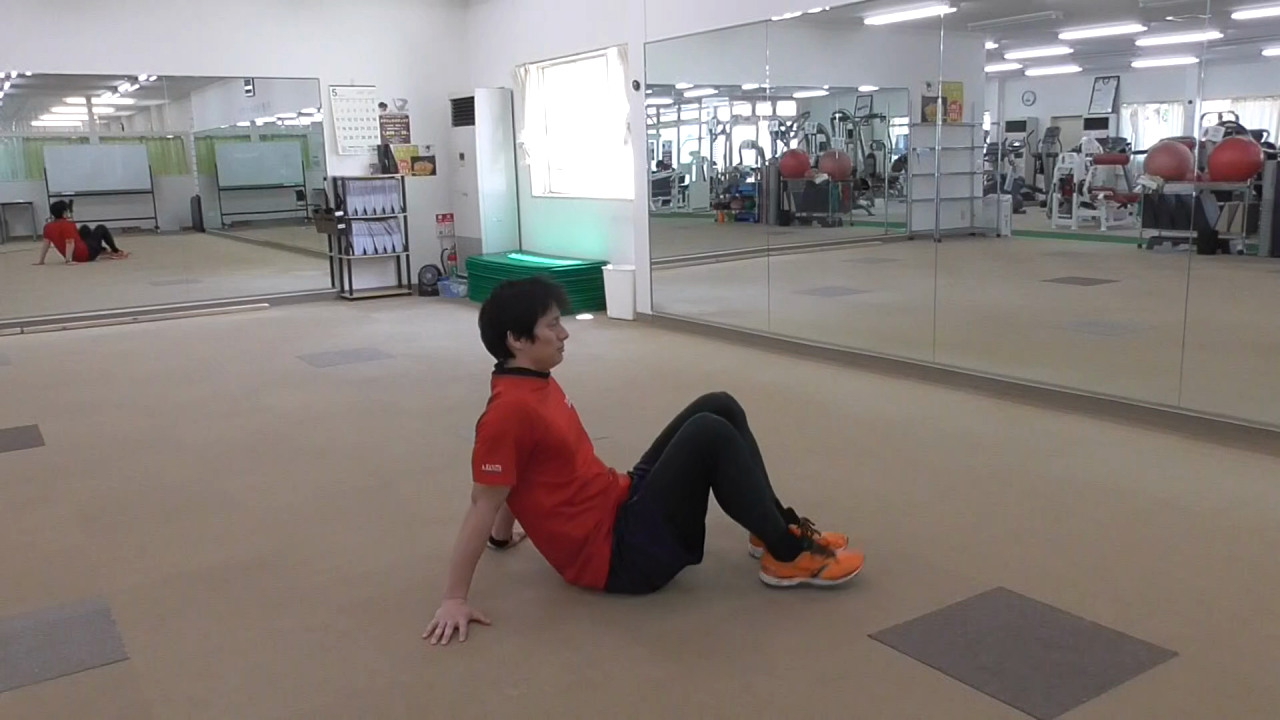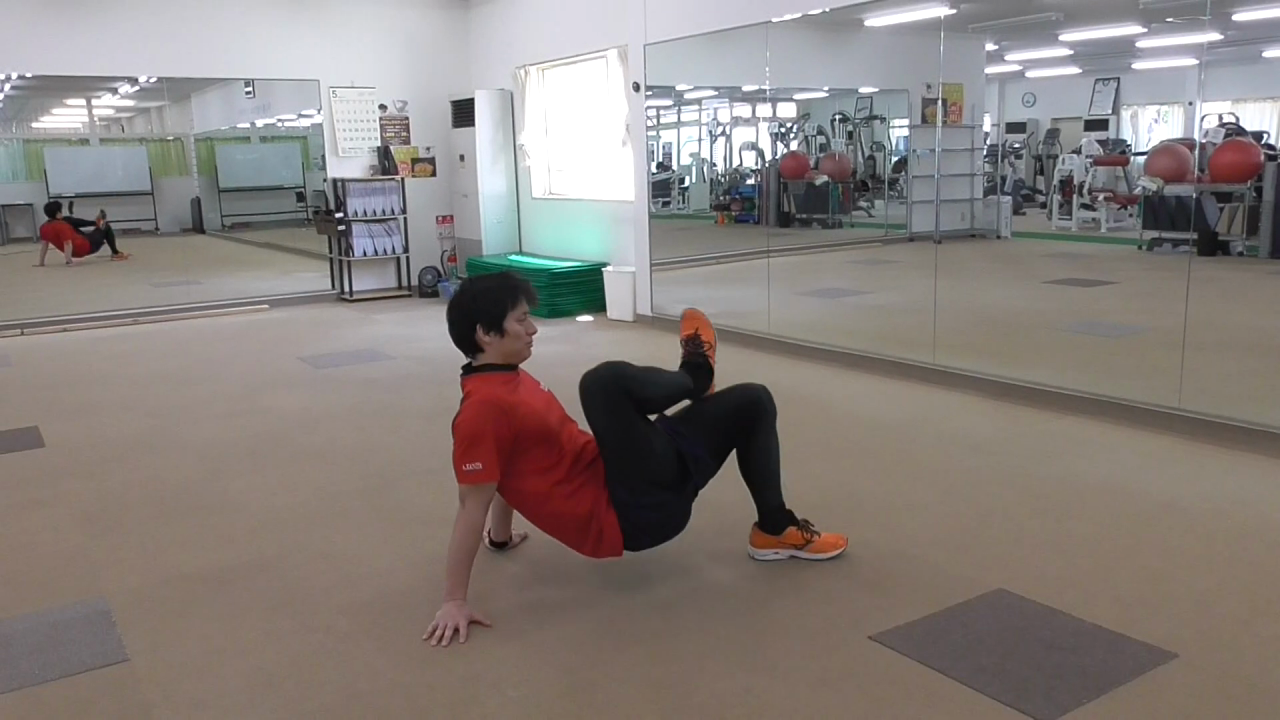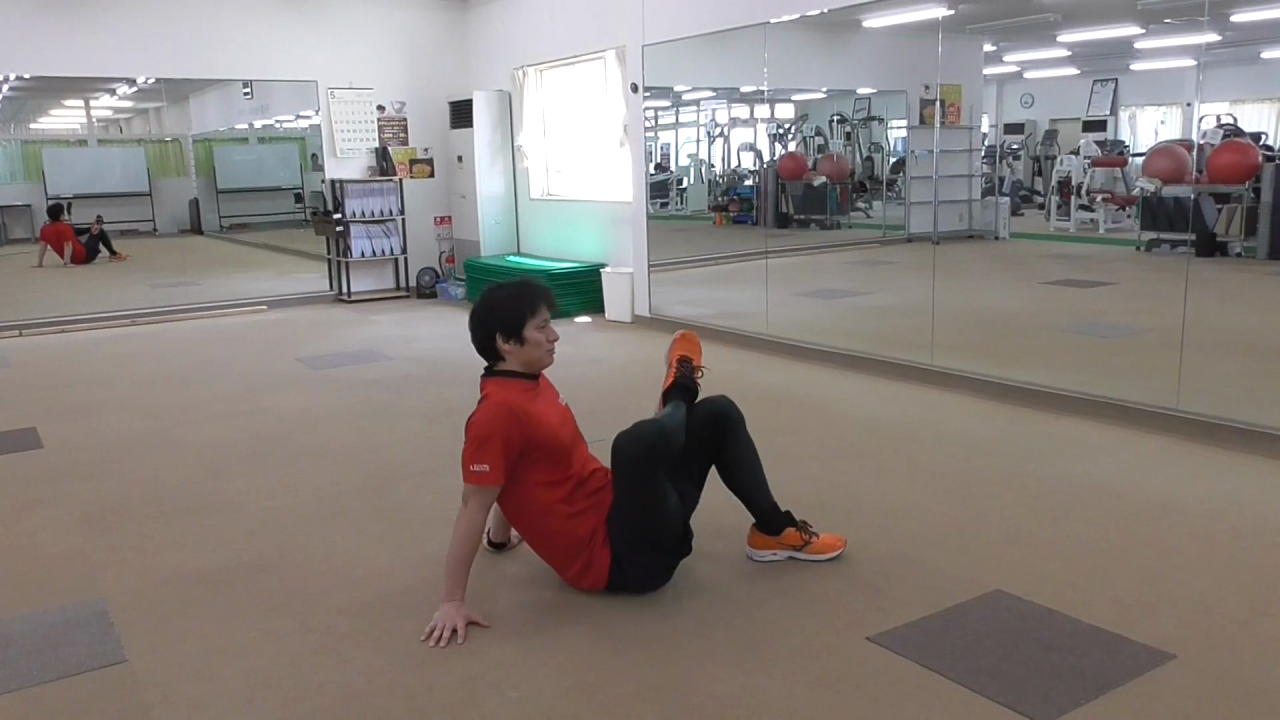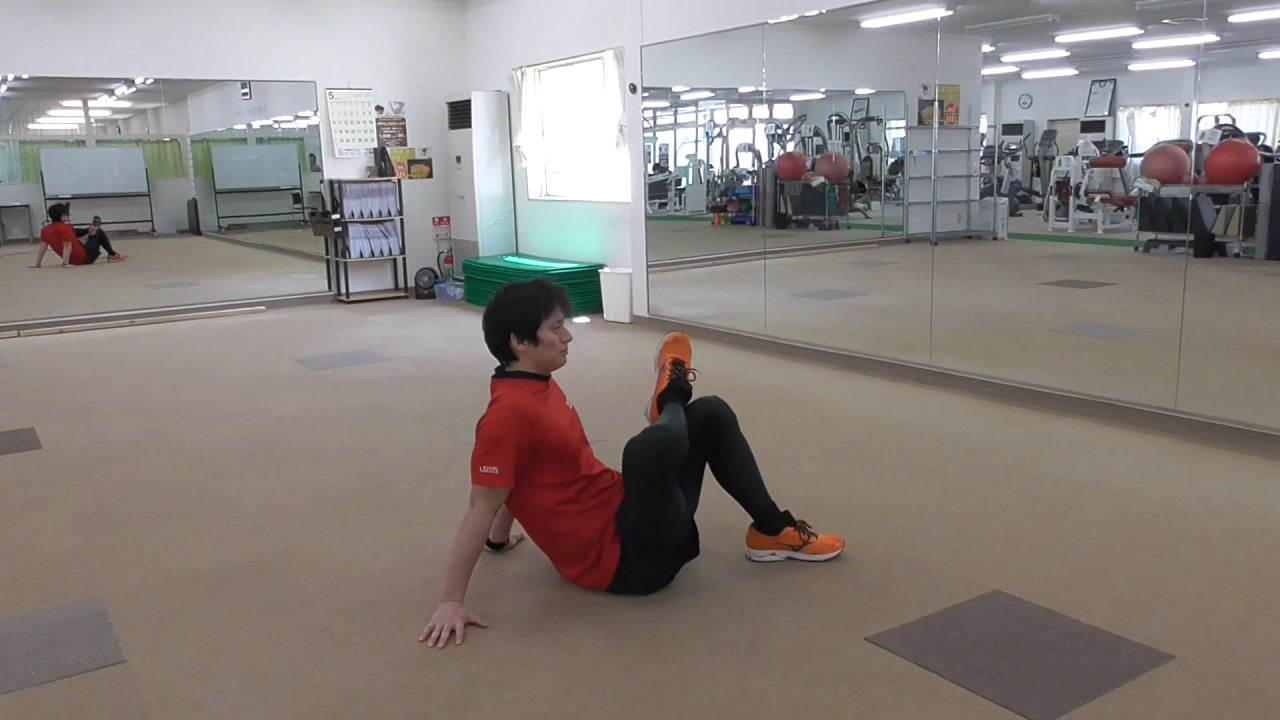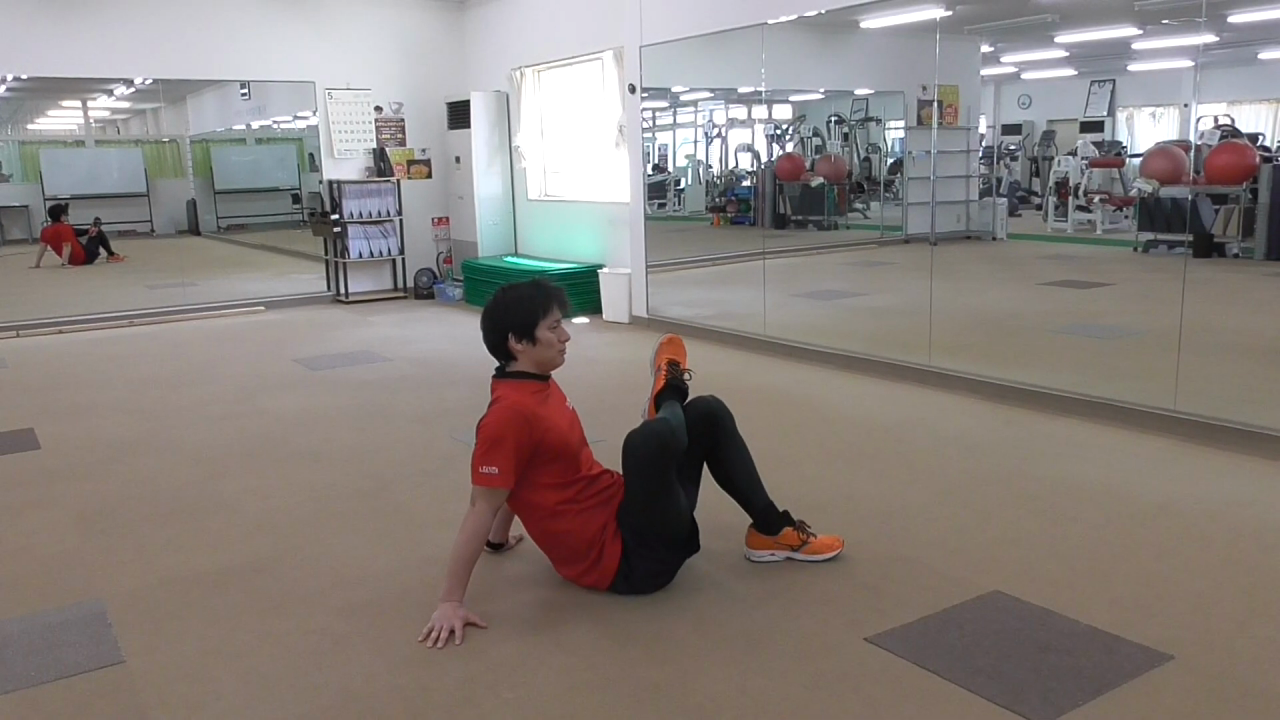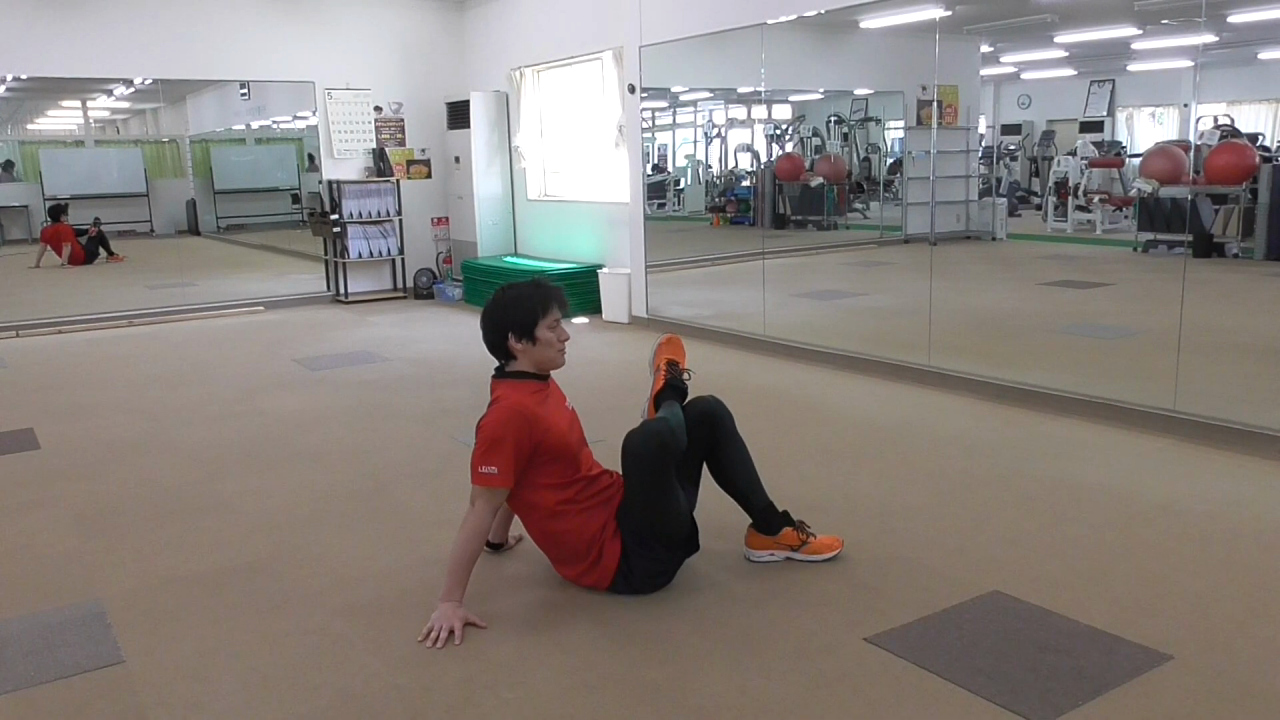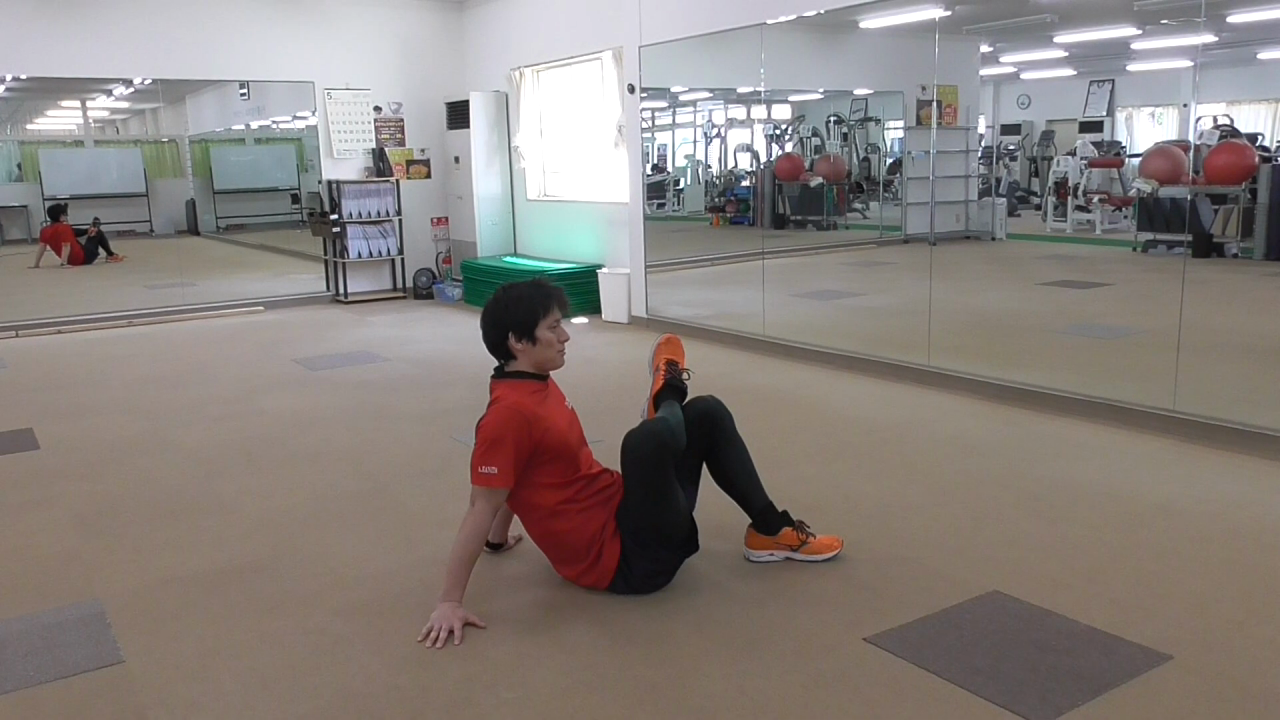
dt=0.7s
person 1, frame 1
left shoulder: (537, 383)
right shoulder: (511, 410)
left elbow: (519, 481)
right elbow: (483, 503)
left wrist: (501, 534)
right wrist: (454, 599)
left hip: (623, 504)
right hip: (622, 554)
left knee: (720, 408)
right knee: (708, 434)
left ankle: (775, 527)
right ankle: (787, 555)
person 1, frame 2
left shoulder: (508, 379)
right shoulder: (483, 406)
left elbow: (514, 469)
right elbow: (473, 502)
left wrist: (502, 536)
right wrist: (454, 601)
left hip: (621, 480)
right hip: (625, 511)
left knee: (753, 401)
right knee: (607, 380)
left ankle: (775, 529)
right ankle: (694, 376)
person 1, frame 3
left shoulder: (531, 383)
right shoulder: (499, 411)
left elbow: (520, 477)
right elbow: (475, 505)
left wrist: (501, 536)
right wrist: (452, 602)
left hip: (616, 513)
right hip: (618, 555)
left knee: (720, 414)
right knee: (640, 441)
left ankle: (773, 531)
right ankle: (678, 399)
person 1, frame 4
left shoulder: (538, 384)
right shoulder: (510, 413)
left elbow: (521, 483)
right elbow: (482, 505)
left wrist: (500, 538)
right wrist: (451, 602)
left hip: (621, 514)
right hip: (622, 557)
left knee: (712, 415)
right knee: (653, 447)
left ankle: (773, 531)
right ankle: (671, 401)
person 1, frame 5
left shoulder: (538, 385)
right shoulder: (510, 413)
left elbow: (524, 479)
right elbow: (483, 506)
left wrist: (500, 538)
right wrist: (450, 602)
left hip: (619, 514)
right hip: (626, 556)
left knee: (709, 414)
right knee: (651, 439)
left ankle: (772, 530)
right ankle: (668, 400)
person 1, frame 6
left shoulder: (539, 385)
right shoulder: (510, 413)
left elbow: (522, 481)
right elbow: (482, 506)
left wrist: (500, 538)
right wrist: (450, 601)
left hip: (618, 514)
right hip: (624, 557)
left knee: (708, 414)
right knee: (650, 438)
left ankle: (771, 530)
right ankle: (667, 400)
person 1, frame 7
left shoulder: (538, 384)
right shoulder: (510, 413)
left elbow: (523, 480)
right elbow: (482, 506)
left wrist: (499, 539)
right wrist: (449, 603)
left hip: (618, 512)
right hip: (625, 558)
left knee: (708, 413)
right knee: (649, 439)
left ankle: (770, 530)
right ankle: (667, 400)
